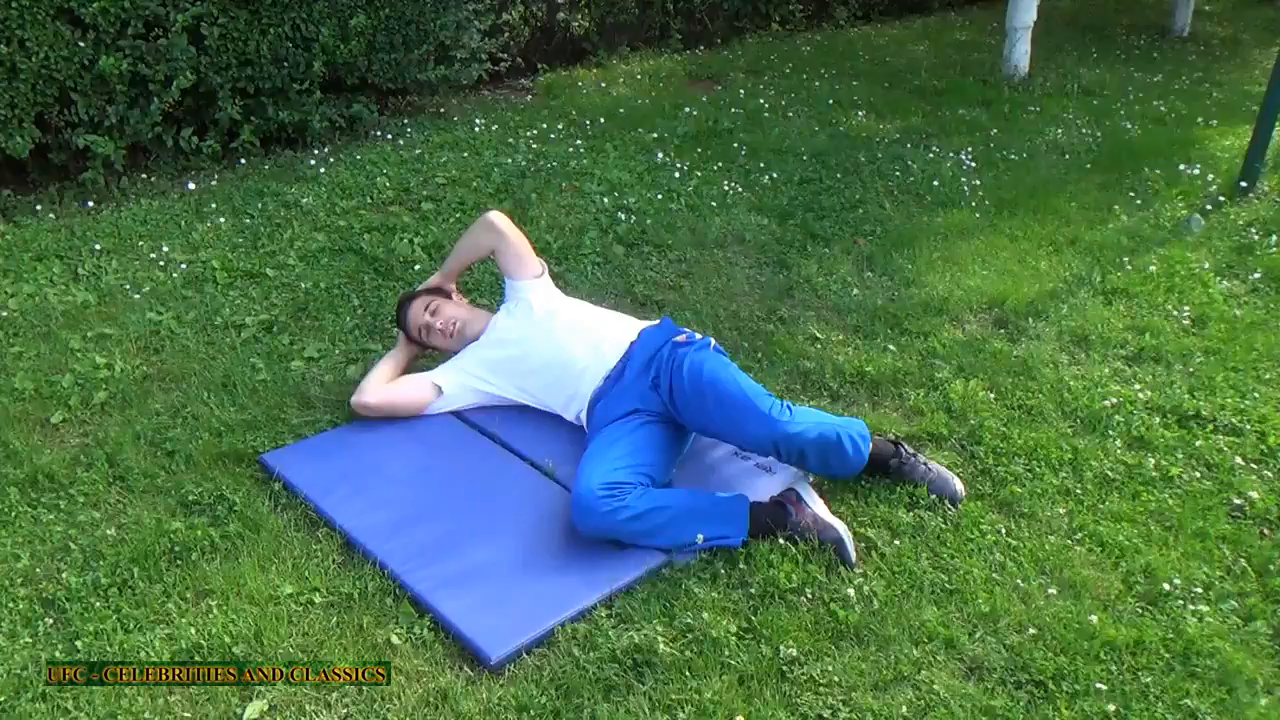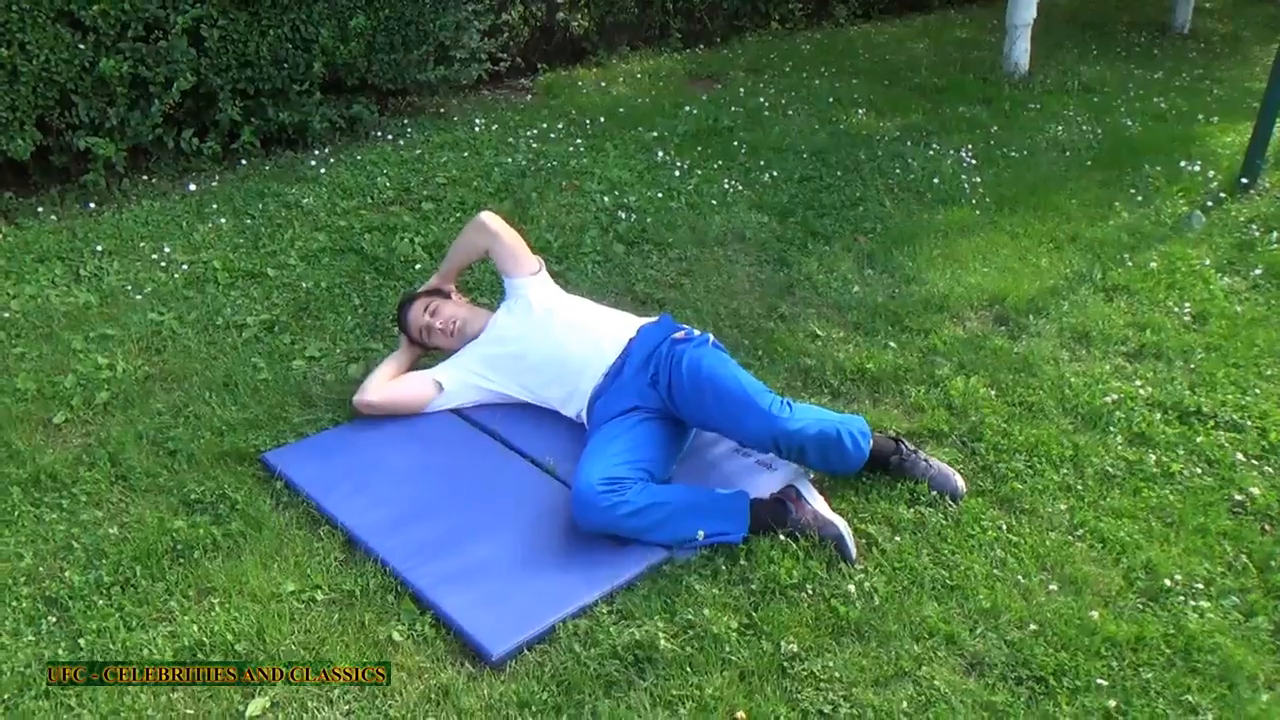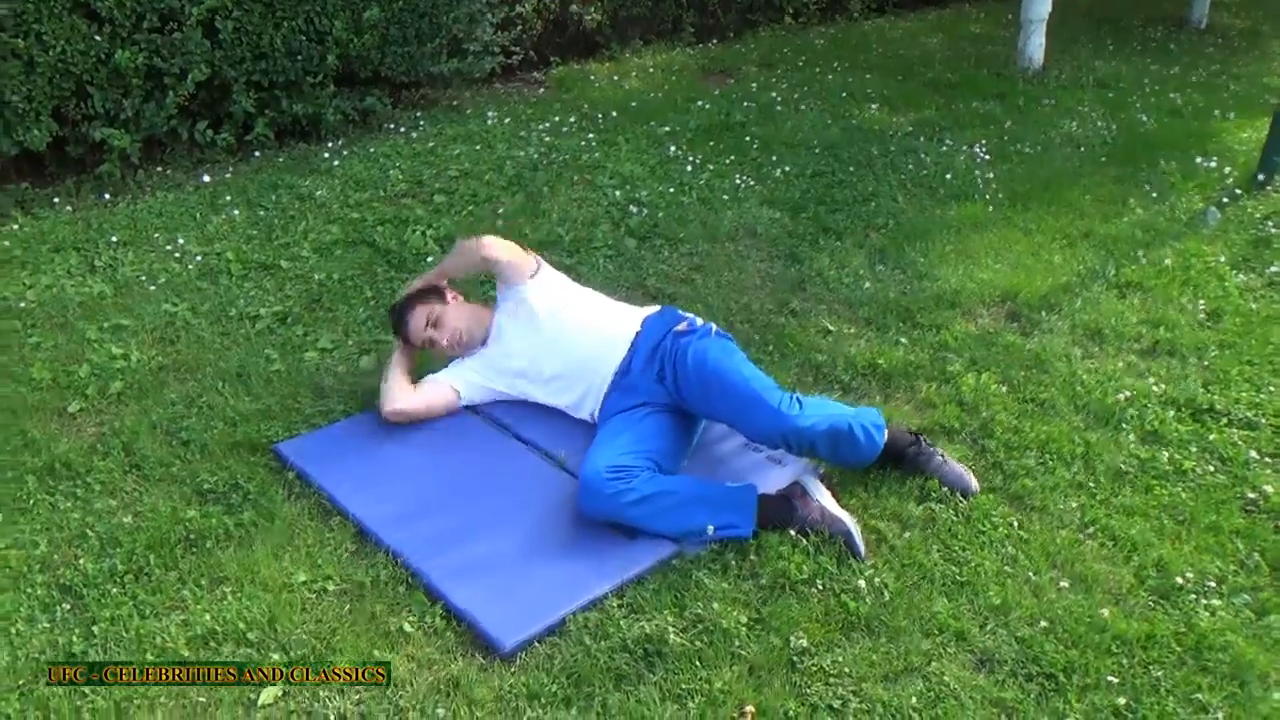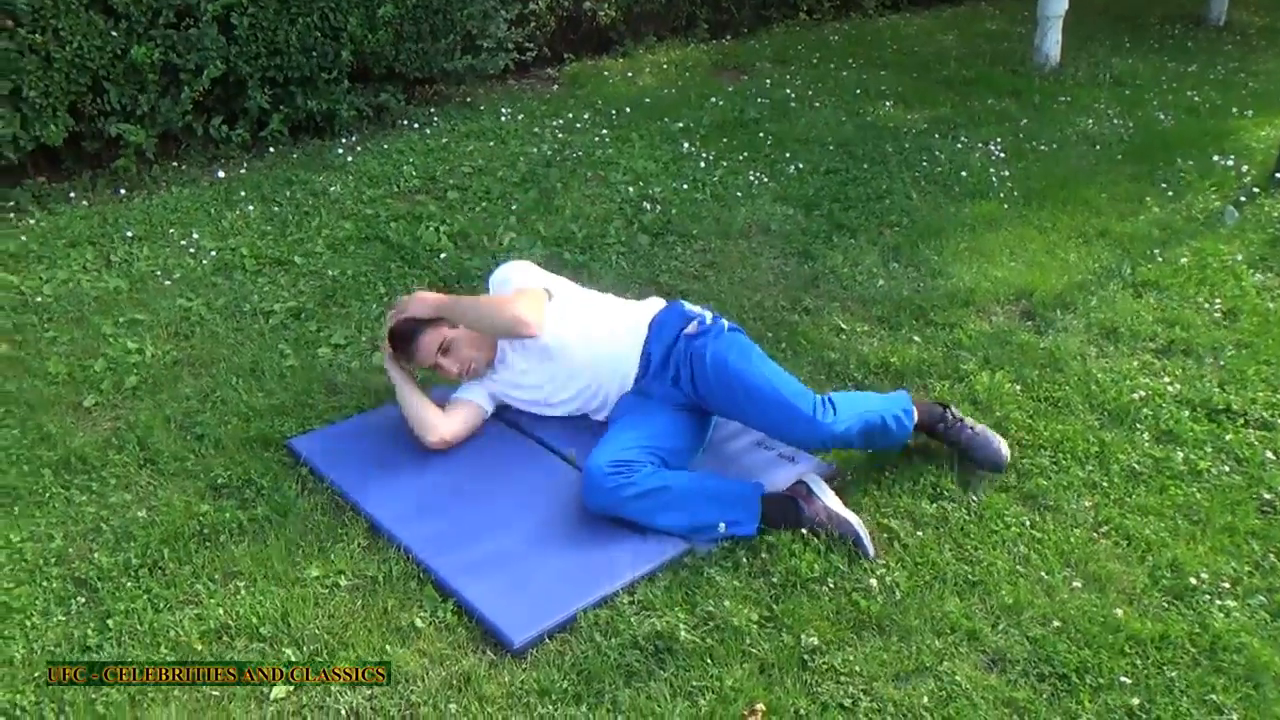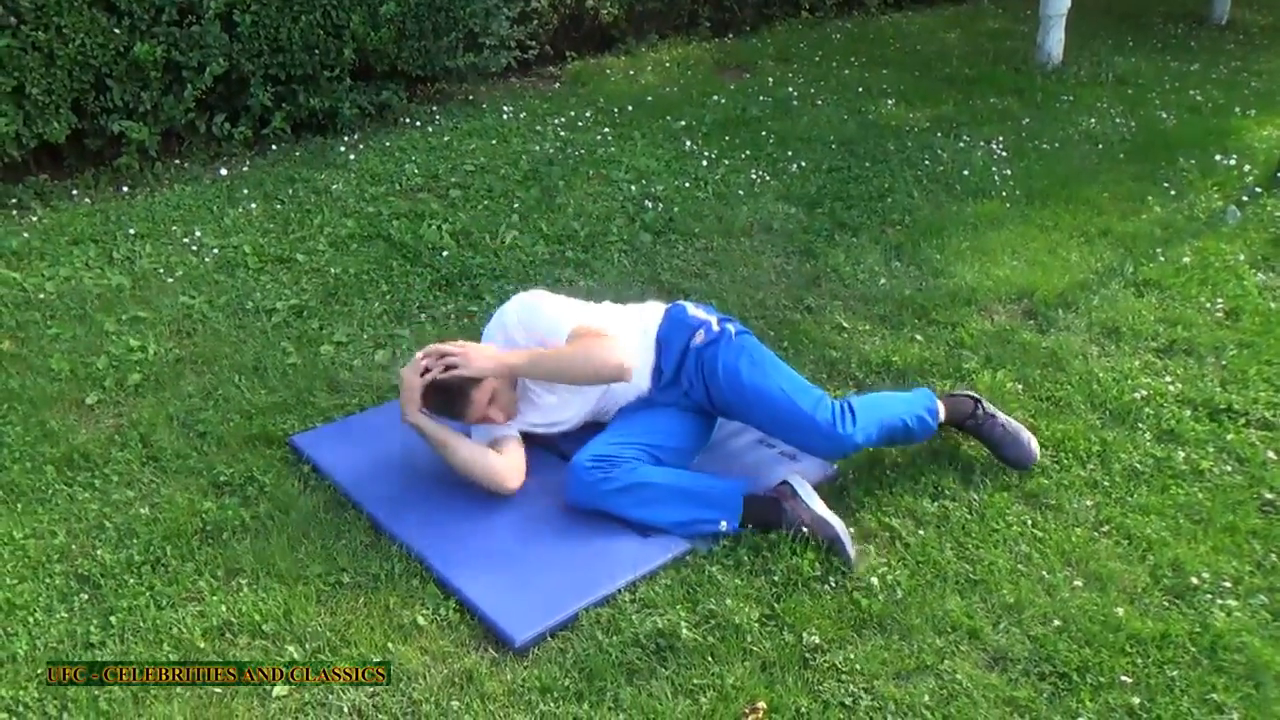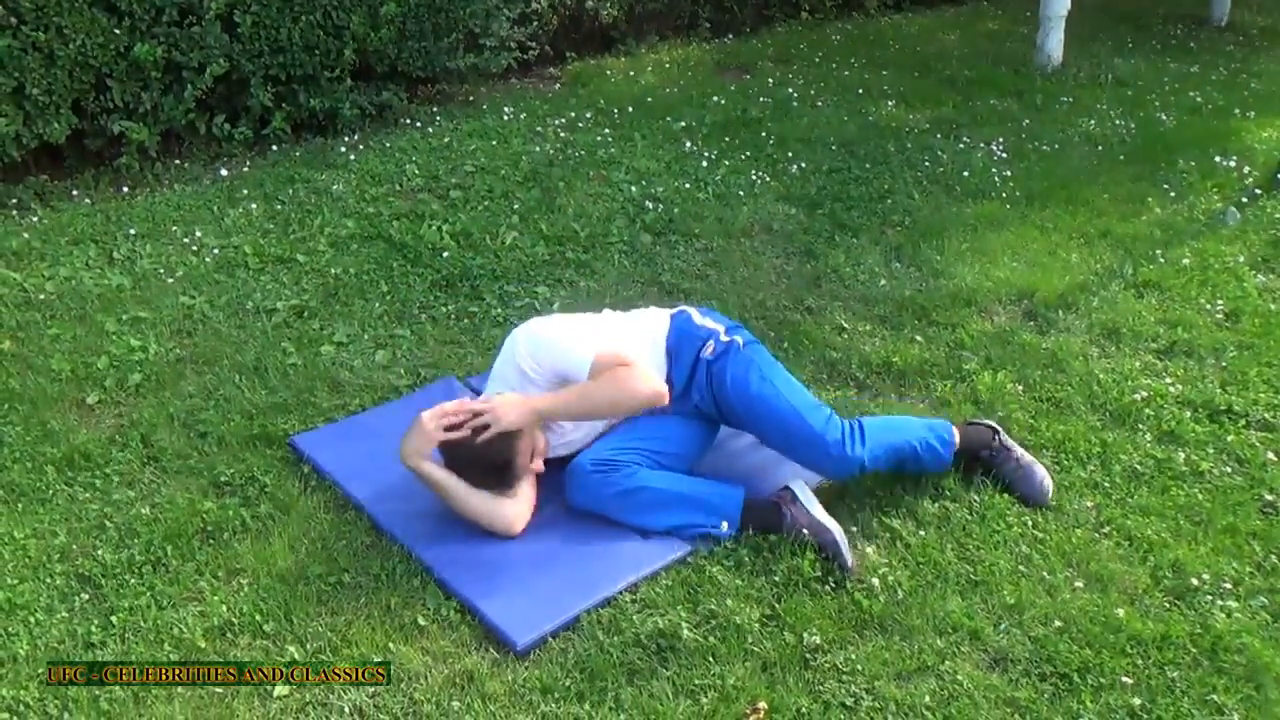
dt=0.3s
person 1, frame 1
left shoulder: (525, 297)
right shoulder: (464, 375)
left elbow: (495, 223)
right elbow: (368, 400)
left wrist: (439, 281)
right wrist: (404, 346)
left hip: (659, 354)
right hip: (617, 416)
left knee: (774, 427)
right knee: (593, 506)
left ankle: (885, 453)
right ankle: (778, 515)
person 1, frame 2
left shoulder: (524, 293)
right shoulder: (464, 372)
left elbow: (488, 225)
right elbow: (369, 398)
left wrist: (439, 281)
right wrist: (406, 349)
left hip: (658, 350)
right hip: (617, 411)
left knee: (769, 422)
right knee: (593, 502)
left ankle: (885, 451)
right ankle: (779, 512)
person 1, frame 3
left shoulder: (522, 292)
right shoulder: (473, 373)
left elbow: (488, 248)
right elbow: (397, 406)
left wrist: (428, 279)
right wrist: (402, 351)
left hip: (664, 343)
right hip: (627, 407)
left knee: (779, 418)
right knee: (600, 490)
left ankle: (899, 445)
right ankle: (786, 508)
person 1, frame 4
left shoulder: (507, 280)
right shoulder: (482, 386)
left elbow: (526, 321)
right elbow: (435, 434)
left wrist: (445, 307)
right wrist: (396, 368)
left hip: (676, 340)
right hip: (642, 404)
left knee: (811, 421)
right knee: (603, 482)
left ankle: (926, 415)
right ankle: (786, 508)
person 1, frame 5
left shoulder: (521, 317)
right shoulder: (499, 413)
left elbow: (614, 360)
right elbow: (505, 479)
left wrist: (504, 361)
right wrist: (419, 419)
left hip: (686, 346)
right hip: (656, 408)
left knee: (832, 430)
right knee: (589, 479)
left ankle: (957, 409)
right ankle: (771, 510)
person 1, frame 6
left shoulder: (532, 348)
right shoulder: (499, 431)
left elbow: (646, 387)
right elbow: (510, 519)
left wrist: (536, 409)
right wrist: (418, 465)
left hip: (694, 351)
right hip: (677, 413)
left knee: (838, 448)
right knee: (587, 483)
left ankle: (974, 439)
right ankle: (772, 514)
